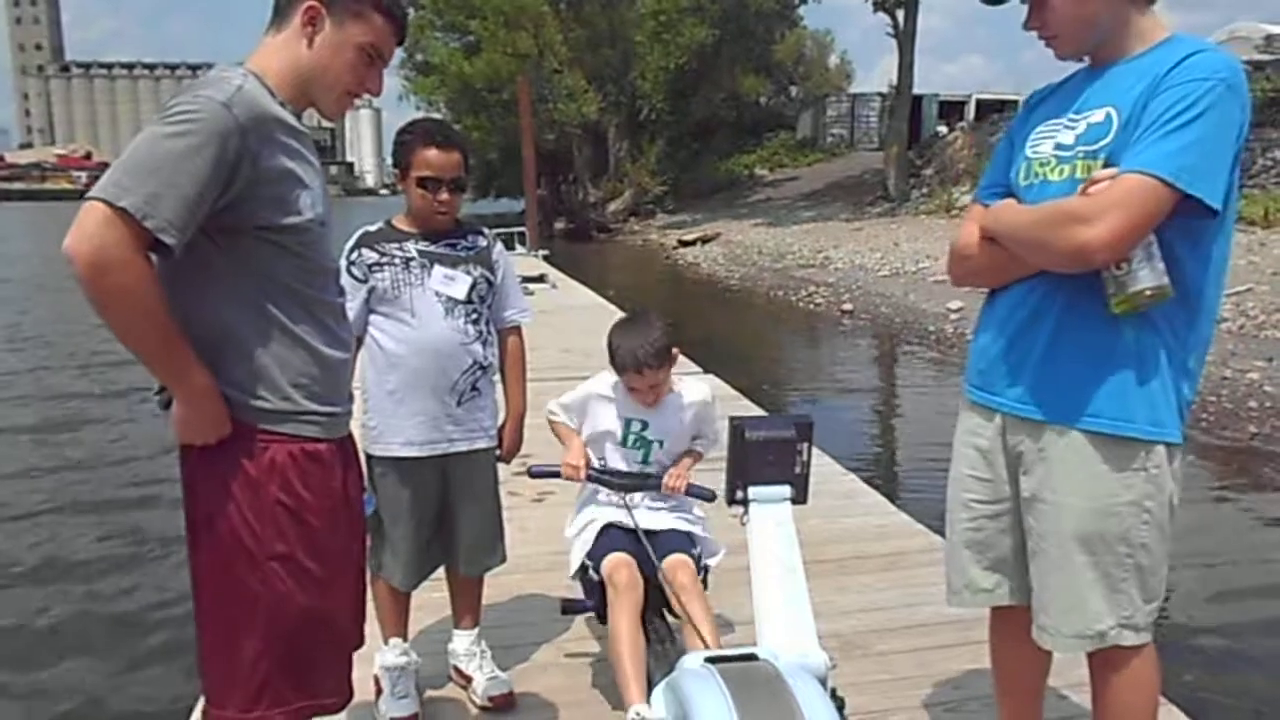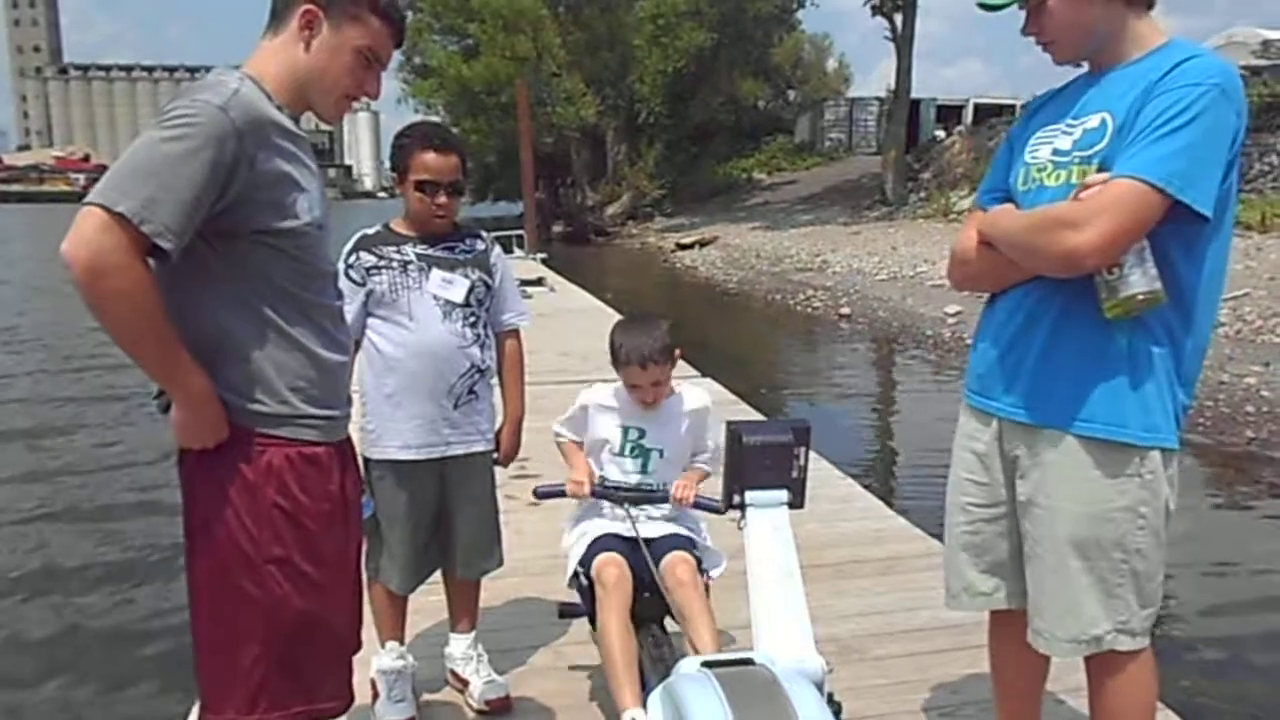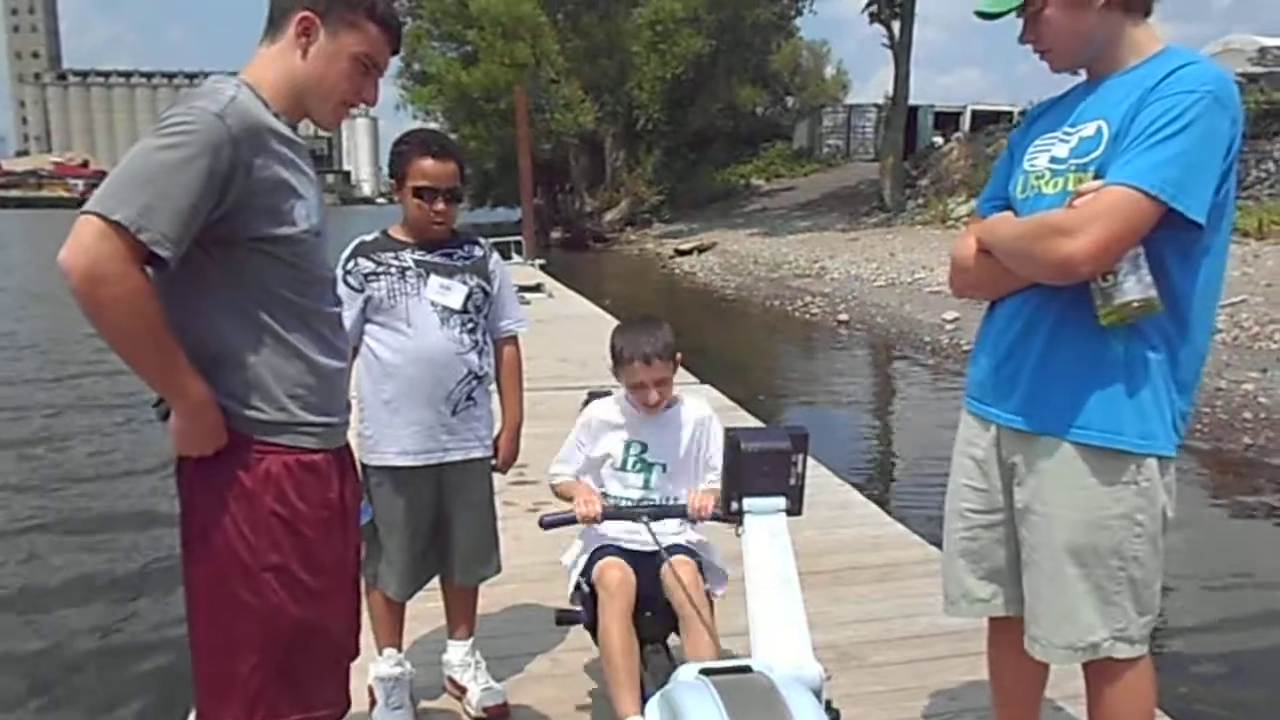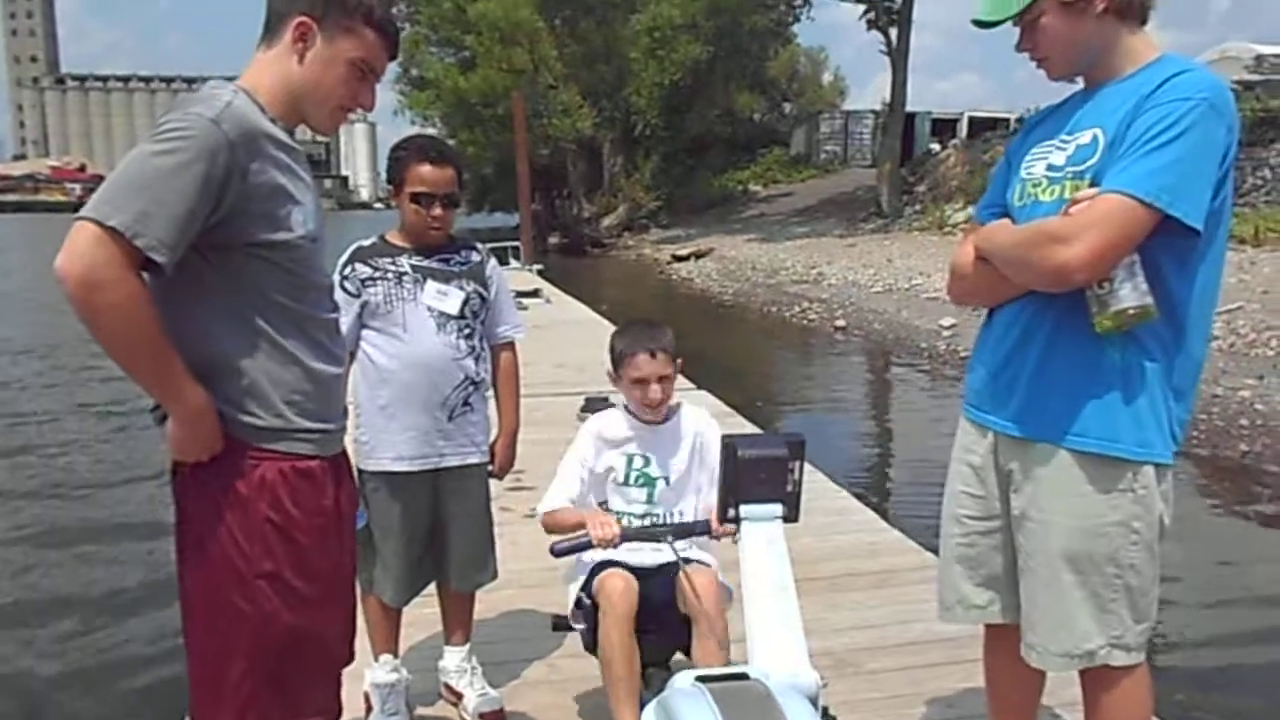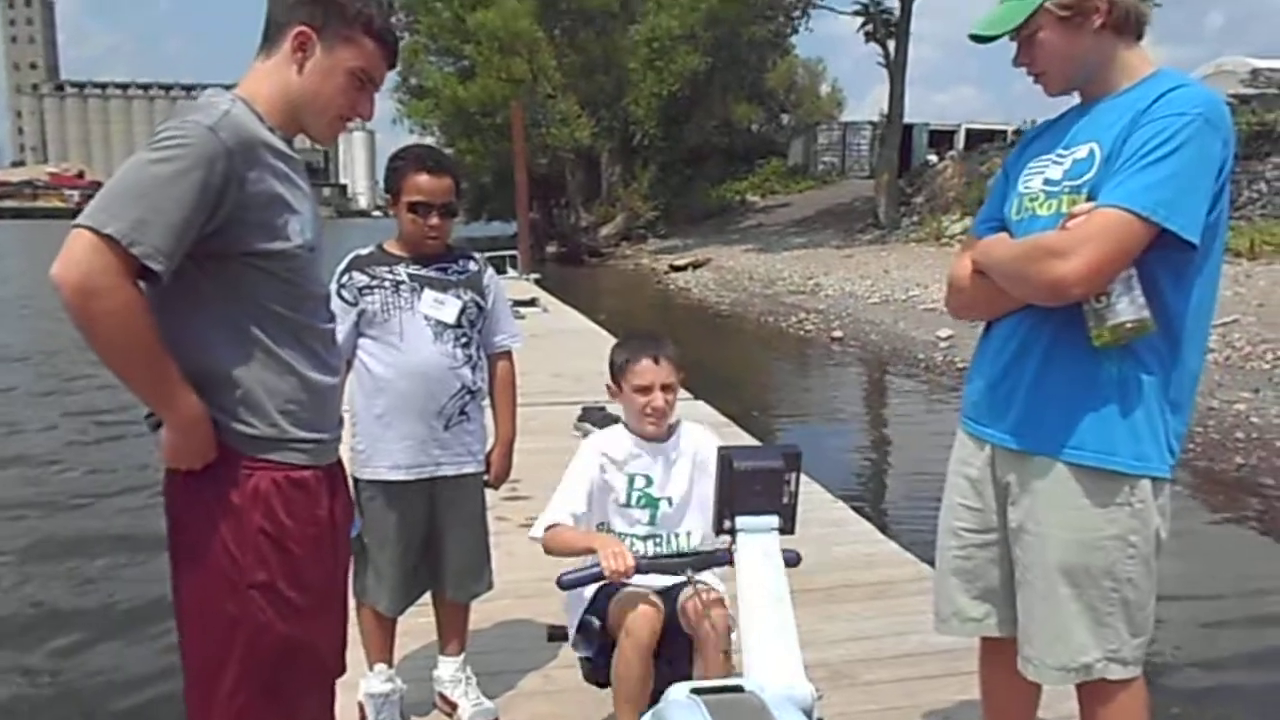
dt=0.1s
person 1, frame 1
left shoulder: (1199, 79)
right shoulder: (1043, 106)
left elbow: (1096, 233)
right elbow: (965, 258)
left wrist: (1007, 219)
right wrist: (1059, 231)
left hip: (1106, 406)
right hip: (995, 392)
left knee: (1111, 628)
right knee: (1009, 599)
person 1, frame 2
left shoulder: (1195, 85)
right shoulder: (1043, 113)
left elbow: (1085, 240)
right elbow: (965, 264)
left wrist: (1003, 224)
right wrist: (1048, 236)
left hip: (1104, 411)
right hip: (995, 397)
left knee: (1108, 635)
right knee: (1009, 605)
person 1, frame 3
left shoulder: (1190, 92)
right shoulder: (1043, 121)
left elbow: (1078, 247)
right elbow: (966, 272)
left wrist: (1001, 231)
right wrist: (1045, 240)
left hip: (1101, 419)
right hip: (995, 405)
left knee: (1106, 641)
right knee: (1008, 611)
person 1, frame 4
left shoulder: (1186, 99)
right shoulder: (1040, 129)
left elbow: (1075, 253)
right elbow: (964, 278)
left wrist: (1000, 238)
right wrist: (1042, 256)
left hip: (1099, 426)
right hip: (994, 411)
left knee: (1104, 651)
right knee: (1004, 621)
person 1, frame 5
left shoulder: (1183, 114)
right shoulder: (1038, 144)
left elbow: (1071, 268)
right elbow: (962, 292)
left wrist: (996, 253)
right wrist: (1040, 265)
left hip: (1096, 442)
right hip: (991, 424)
right knee: (1000, 634)
person 2, frame 1
left shoulder: (282, 131)
right shoulder: (226, 110)
right elbow: (97, 245)
left wrist: (329, 444)
right wrist: (196, 395)
left hip: (313, 447)
right hip: (262, 456)
person 2, frame 2
left shoulder: (281, 135)
right shoulder: (224, 114)
right elbow: (95, 250)
left wrist: (329, 439)
right wrist: (194, 398)
left hip: (313, 452)
right hip: (260, 462)
person 2, frame 3
left shoulder: (278, 143)
right shoulder: (221, 121)
right elbow: (93, 258)
left wrist: (326, 458)
right wrist: (194, 405)
left hip: (311, 459)
right hip: (258, 467)
person 2, frame 4
left shoulder: (278, 147)
right shoulder: (219, 127)
right elbow: (88, 263)
left wrist: (323, 449)
right wrist: (190, 410)
left hip: (307, 465)
right hip: (255, 474)
person 2, frame 5
left shoulder: (275, 157)
right shoulder: (216, 136)
right elbow: (85, 271)
left wrist: (319, 470)
right wrist: (185, 418)
left hip: (302, 475)
right hip: (250, 483)
person 3, frame 1
left shoulder: (484, 249)
right shoulder: (369, 250)
left elbow: (509, 333)
left wrist: (516, 414)
left hip: (471, 430)
right hip: (396, 435)
left knee: (470, 546)
right knee: (393, 552)
left ankle: (467, 647)
right ankle: (394, 660)
person 3, frame 2
left shoulder: (482, 252)
right shoulder: (366, 254)
left elbow: (507, 336)
left wrist: (513, 417)
left hip: (468, 434)
right hip: (394, 438)
left knee: (467, 550)
right knee: (391, 555)
left ankle: (464, 651)
right ankle: (391, 665)
person 3, frame 3
left shoulder: (480, 259)
right shoulder: (365, 260)
left elbow: (506, 343)
left wrist: (512, 424)
left hip: (466, 441)
right hip: (392, 444)
left knee: (465, 556)
right knee: (389, 561)
left ankle: (461, 657)
right ankle: (389, 671)
person 3, frame 4
left shoulder: (478, 264)
right shoulder: (361, 265)
left elbow: (502, 349)
left wrist: (508, 431)
left hip: (463, 447)
right hip: (388, 450)
left knee: (461, 562)
right knee: (384, 568)
left ankle: (458, 663)
person 3, frame 5
left shoulder: (476, 274)
right shoulder: (359, 274)
left elbow: (499, 359)
left wrist: (505, 440)
left hip: (458, 456)
right hip: (384, 459)
left knee: (456, 572)
right knee: (379, 577)
left ankle: (452, 673)
person 4, frame 1
left shoulder: (697, 397)
right shoulder: (598, 392)
right elbow: (556, 413)
left wrist: (686, 463)
right wrist: (573, 444)
left hip: (671, 518)
right hip: (608, 517)
left knee: (682, 575)
right knee: (623, 578)
person 4, frame 2
left shoulder: (695, 405)
right shoulder: (598, 401)
left elbow: (709, 458)
right elbow: (564, 434)
left wrist: (693, 476)
right wrist: (578, 461)
left hip: (672, 527)
right hip: (607, 528)
left knee: (682, 571)
right knee: (613, 576)
person 4, frame 3
left shoulder: (698, 416)
right shoulder: (600, 416)
left elbow: (717, 481)
right elbow: (559, 479)
left wrist: (709, 494)
right wrist: (580, 491)
left hip: (676, 539)
right hip: (609, 540)
left knee: (684, 574)
right knee: (615, 578)
person 4, frame 4
left shoulder: (699, 425)
right shoulder: (600, 431)
right elbow: (551, 516)
right wrist: (590, 517)
left hip: (681, 558)
right hip: (613, 563)
left knee: (705, 587)
right knee: (622, 593)
person 4, frame 5
left shoulder: (699, 443)
right shoulder: (601, 449)
right elbow: (551, 535)
right wrist: (600, 542)
left hip: (684, 580)
right hip: (613, 584)
left knee: (711, 609)
right knee: (643, 613)
